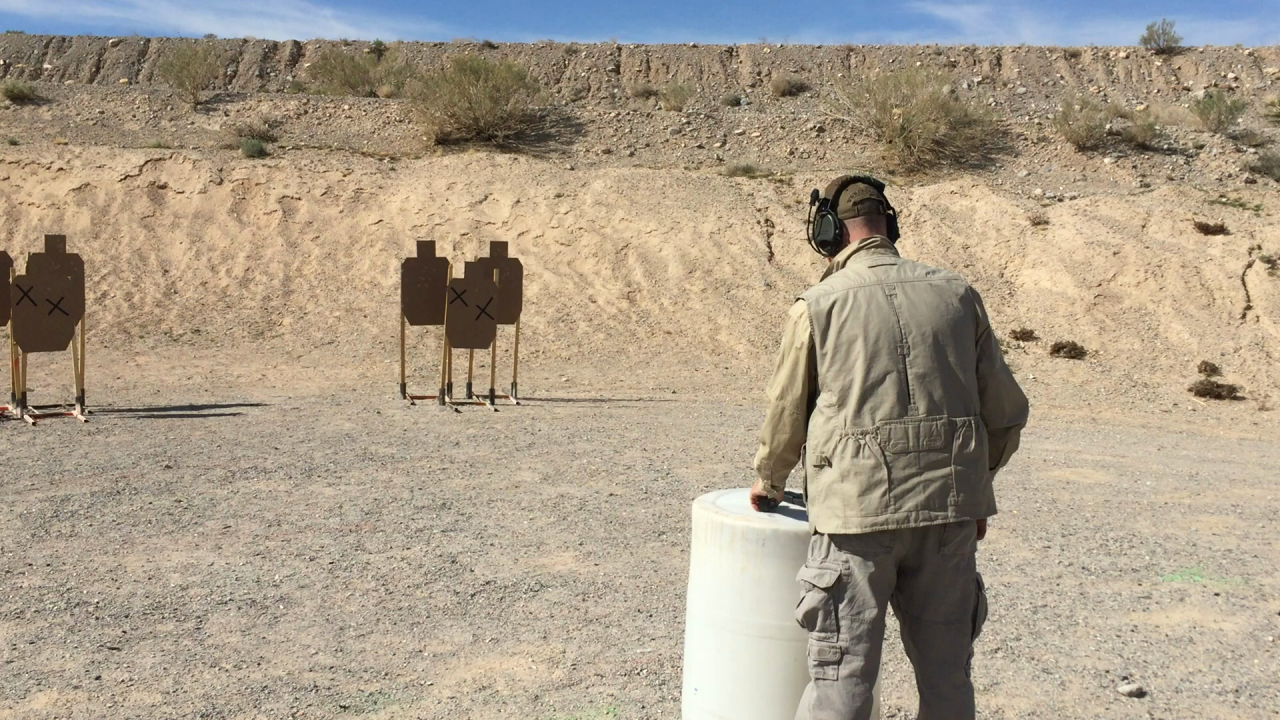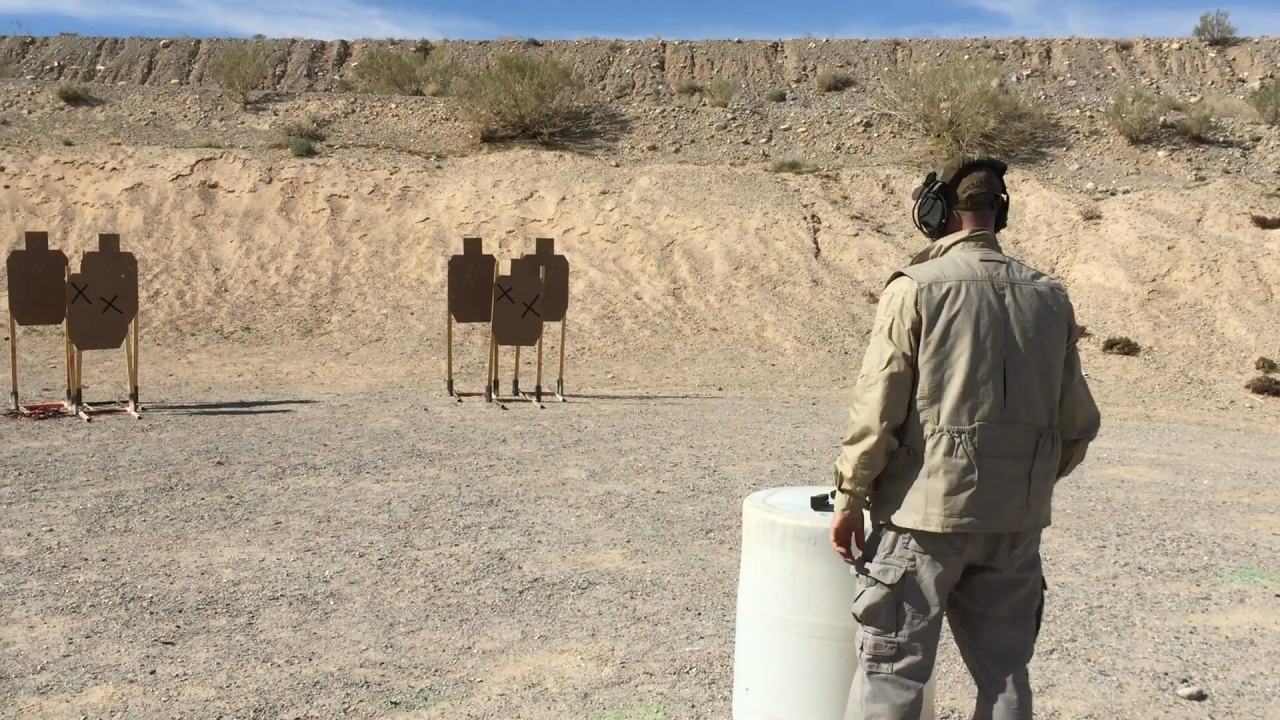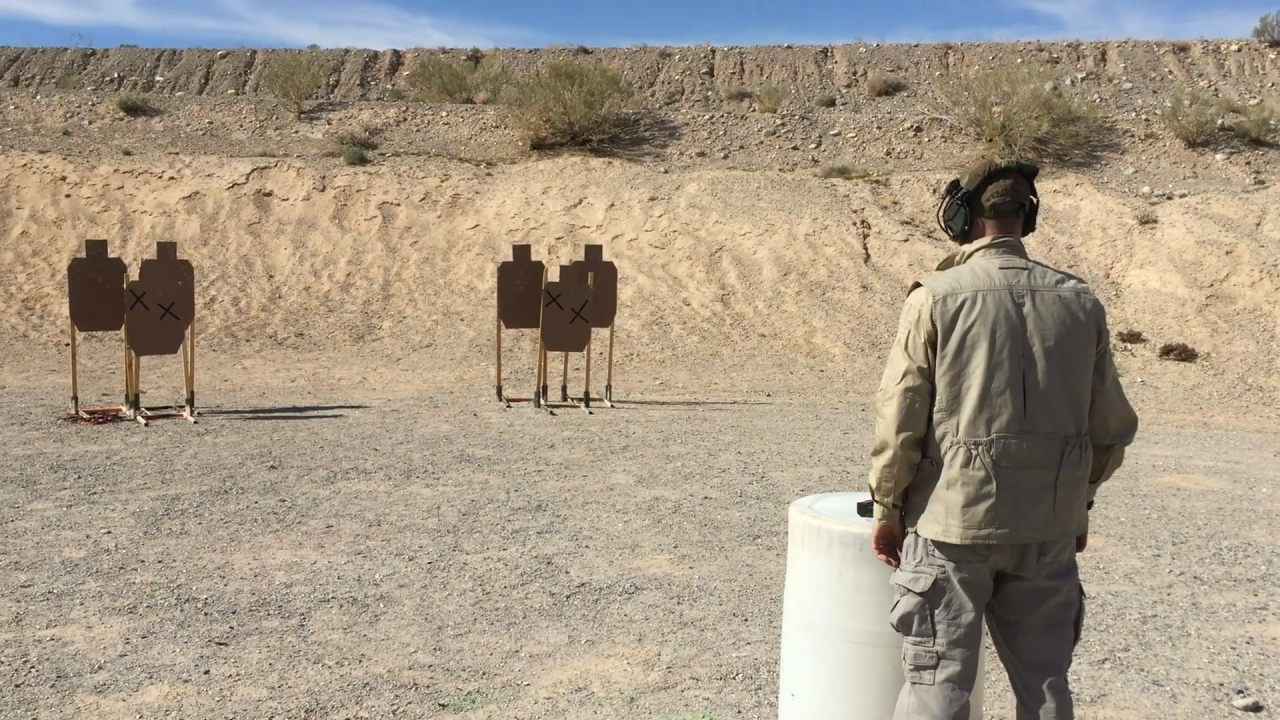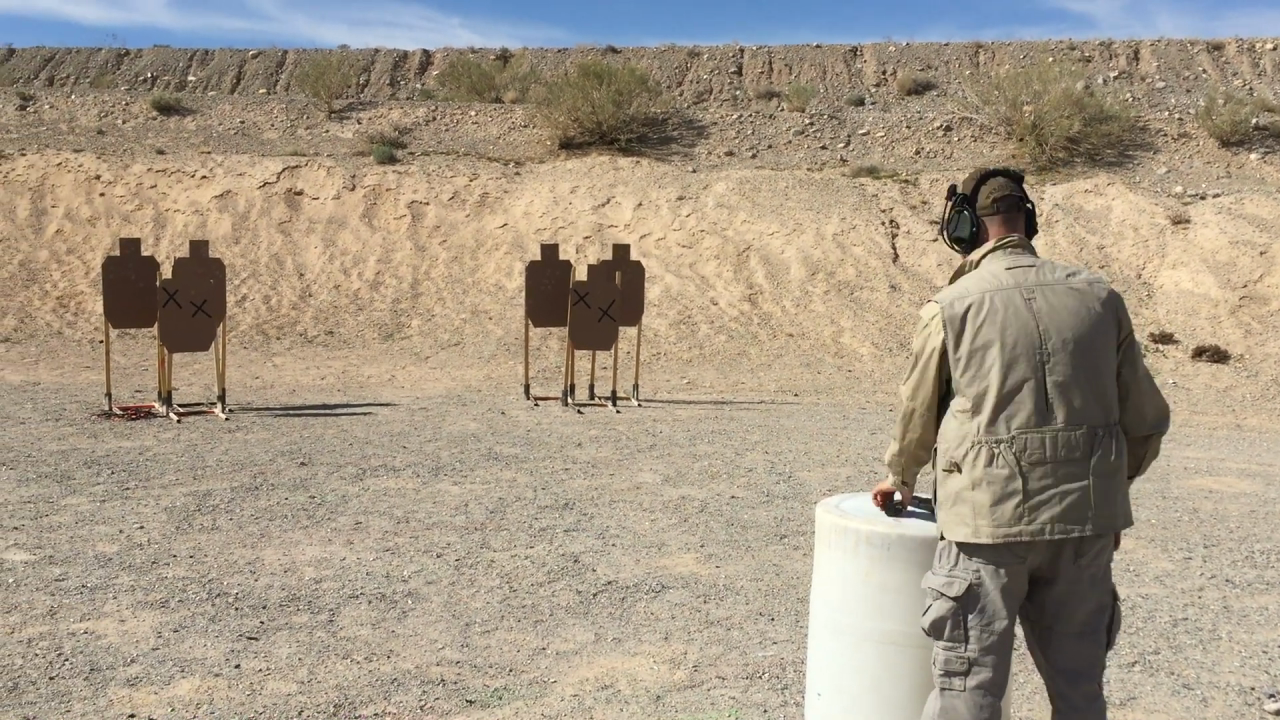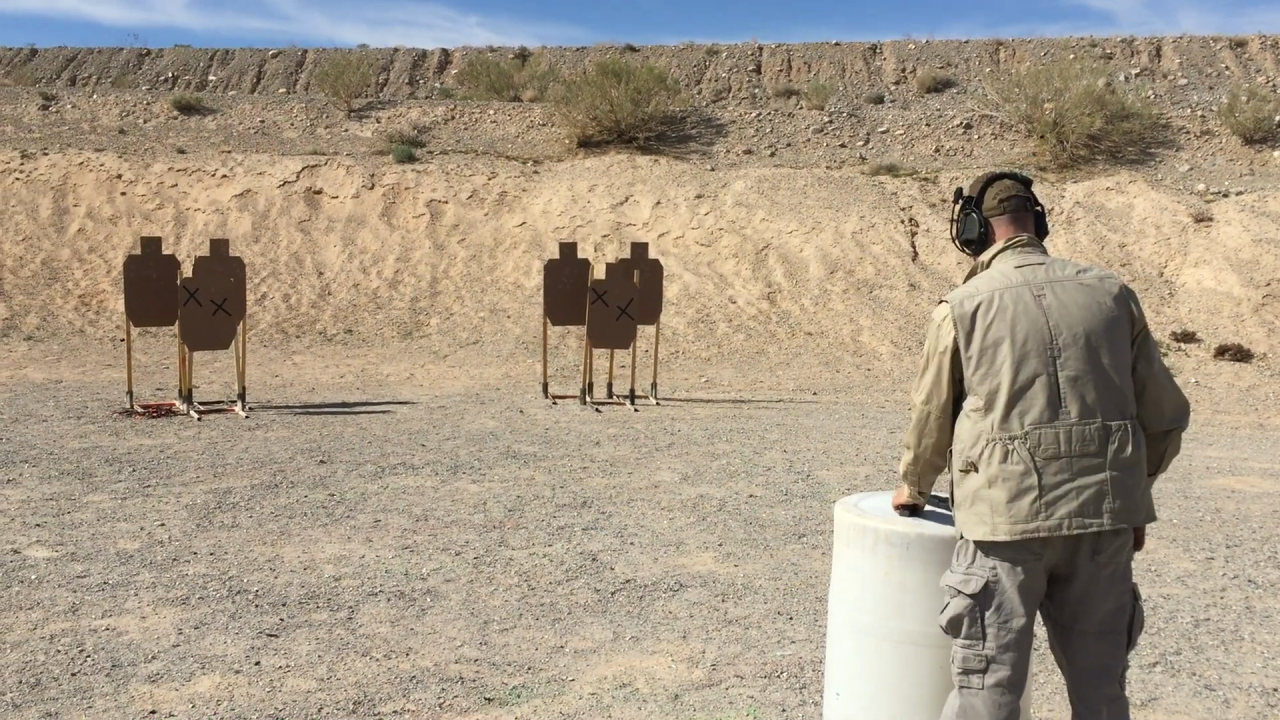
dt=1s
person 1, frame 1
left shoulder: (817, 306)
right shoulder: (957, 293)
left elbow: (786, 411)
right elbow: (1005, 409)
left wrist: (768, 482)
right wrist: (974, 487)
left hip: (857, 511)
right hip: (950, 510)
left knee: (841, 672)
right knee: (945, 669)
person 1, frame 2
left shoulder: (916, 288)
right shoulder: (1049, 297)
left elbow: (876, 408)
right elbow: (1076, 421)
left wrist: (849, 497)
left hip: (925, 510)
right hip: (1014, 517)
left knee: (891, 669)
right knee: (1003, 672)
person 1, frame 3
left shoulder: (936, 298)
right shoulder: (1080, 303)
left elbow: (899, 419)
right elbow: (1110, 426)
left wrist: (886, 509)
right wrist: (1079, 502)
left hip: (954, 521)
right hip: (1048, 525)
person 1, frame 4
left shoulder: (951, 307)
right shoulder: (1098, 297)
left elbow: (916, 413)
right elbow: (1145, 420)
left wrist: (899, 478)
left hip: (988, 520)
right hip: (1083, 519)
person 1, frame 5
left shoulder: (961, 308)
right shoulder: (1111, 293)
left elbow: (930, 417)
right elbow: (1164, 413)
left wrist: (913, 487)
right wrist: (1130, 493)
left hip: (1006, 516)
right hip: (1104, 515)
